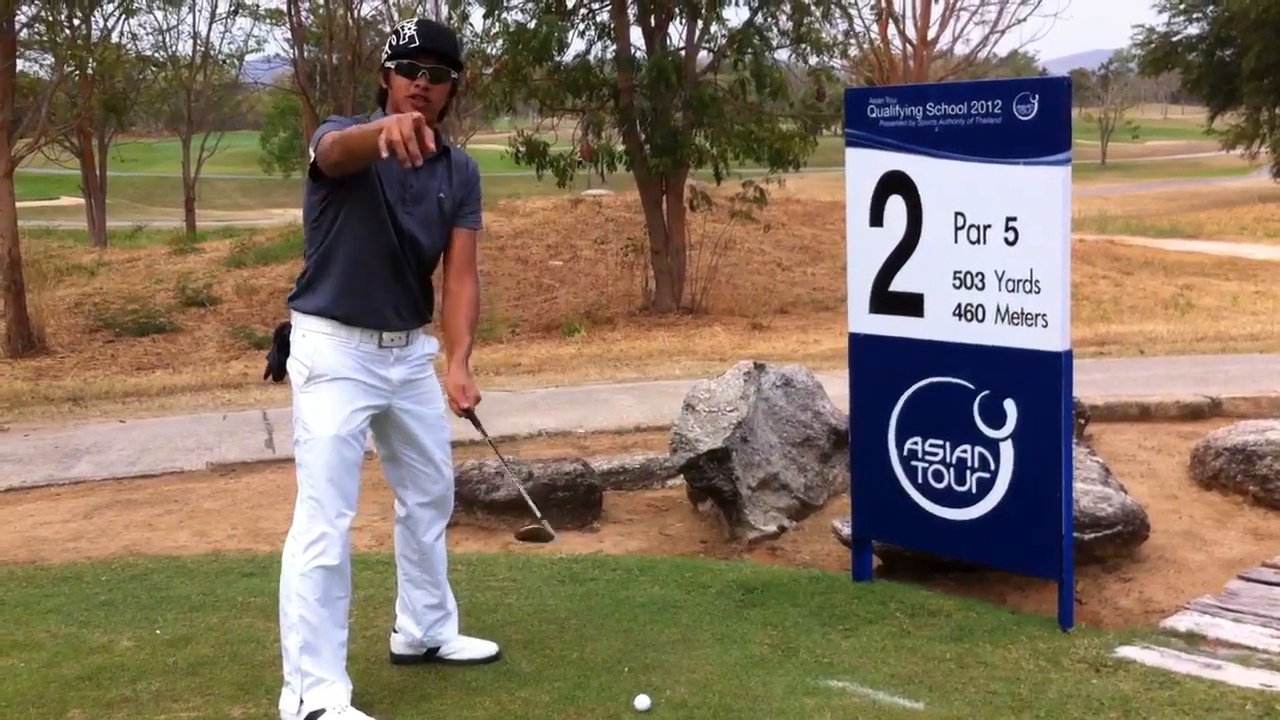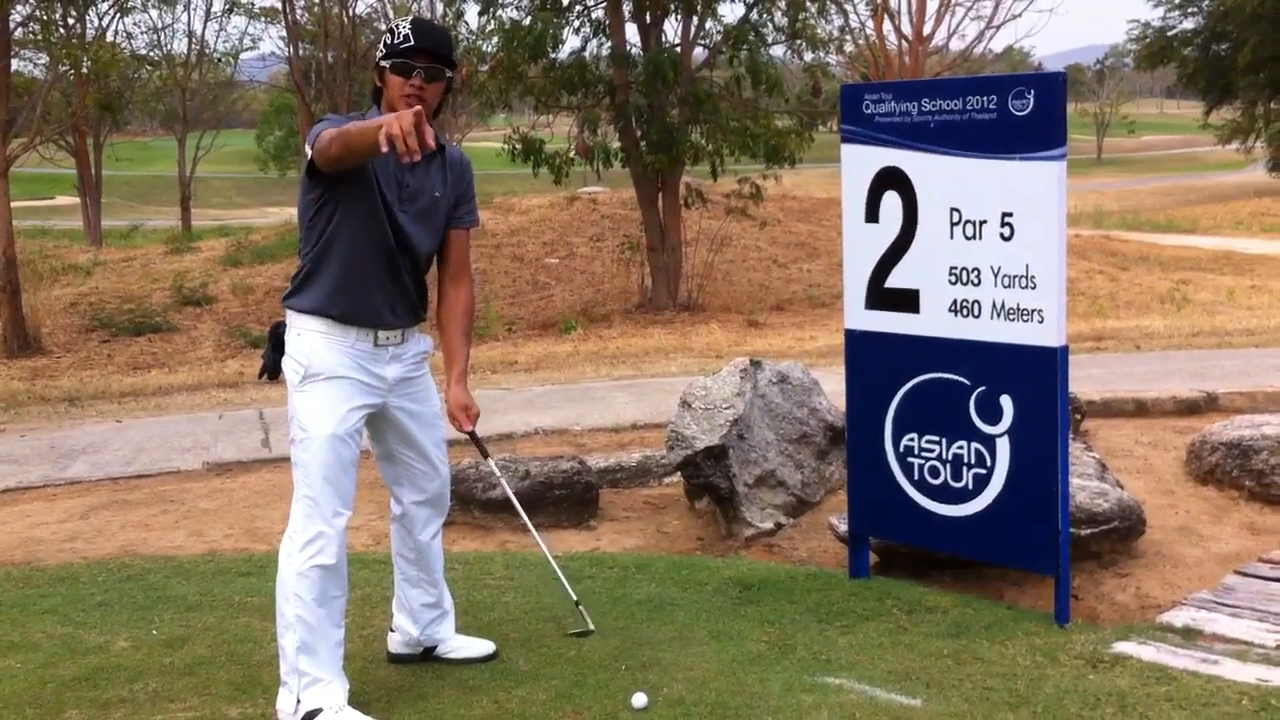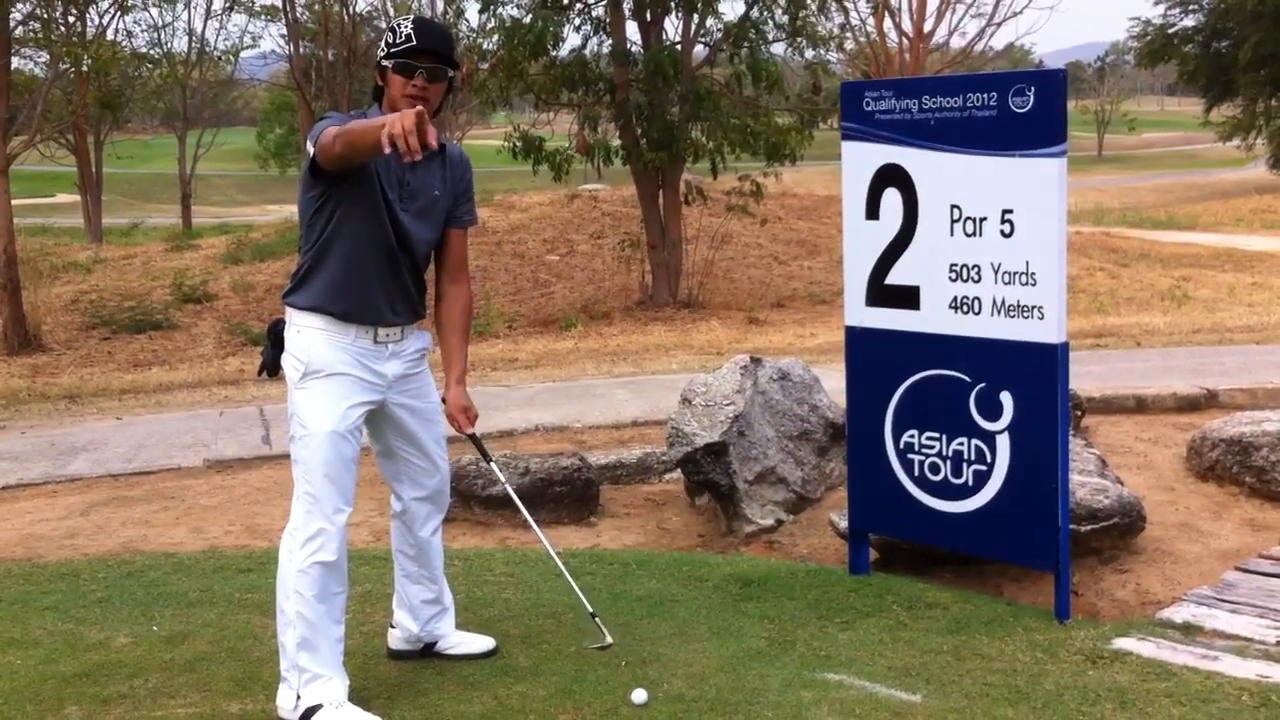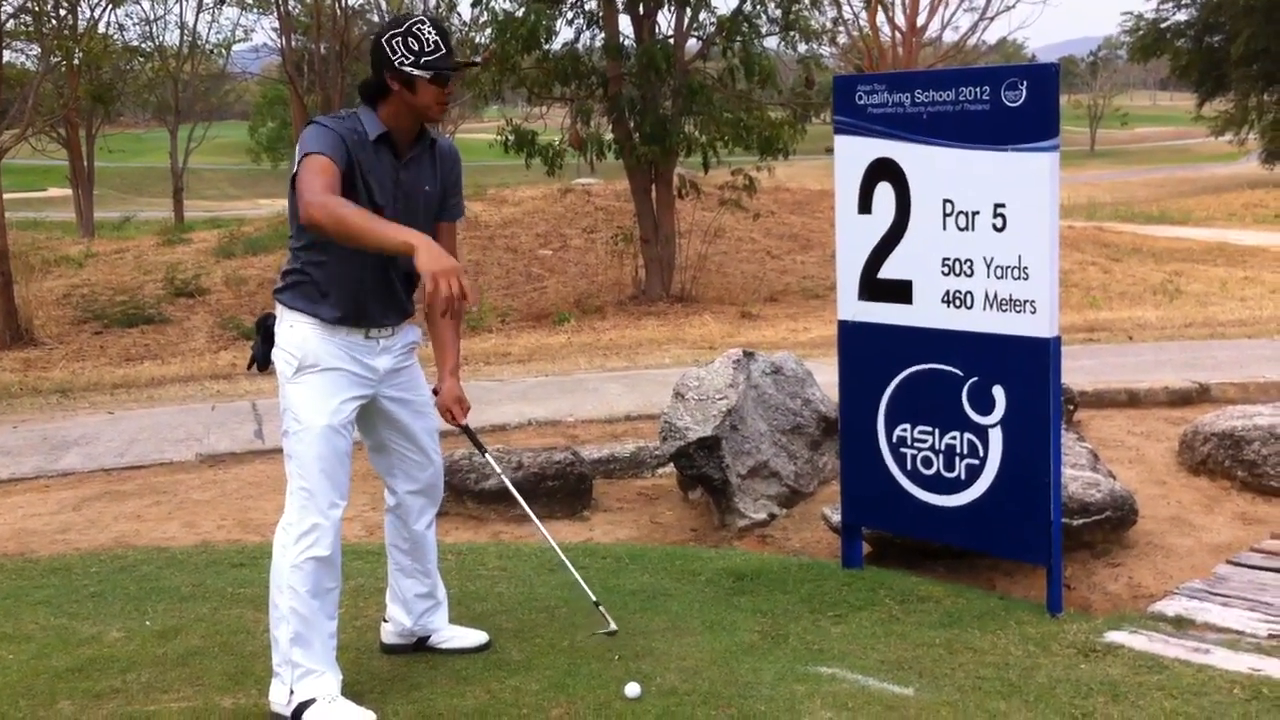
dt=0.3s
person 1, frame 1
left shoulder: (461, 172)
right shoulder: (341, 141)
left elbow: (460, 275)
right elbow: (340, 150)
left wrist: (458, 363)
right wrist: (384, 129)
left hip: (412, 349)
right hip: (335, 350)
left knee: (429, 496)
right knee: (326, 517)
left ankle: (425, 631)
person 1, frame 2
left shoulder: (454, 169)
right shoulder: (336, 136)
left elbow: (456, 280)
right elbow: (340, 148)
left wrist: (457, 379)
right wrist: (385, 126)
left hip: (406, 347)
right hip: (330, 349)
left knee: (426, 493)
right knee: (321, 518)
left ankle: (421, 629)
person 1, frame 3
left shoulder: (451, 164)
right shoulder: (337, 133)
left elbow: (454, 278)
right elbow: (342, 146)
left wrist: (456, 379)
right wrist: (391, 125)
left hip: (404, 345)
right hip: (329, 345)
left knee: (426, 489)
right knee: (322, 515)
left ankle: (421, 627)
person 1, frame 4
left shoulder: (442, 159)
right shoulder: (328, 137)
left elbow: (446, 273)
right elbow: (319, 208)
left wrist: (449, 371)
right wrist: (418, 242)
left hip: (394, 340)
right hip: (321, 343)
left knee: (418, 483)
right knee: (316, 510)
left ankle: (414, 620)
